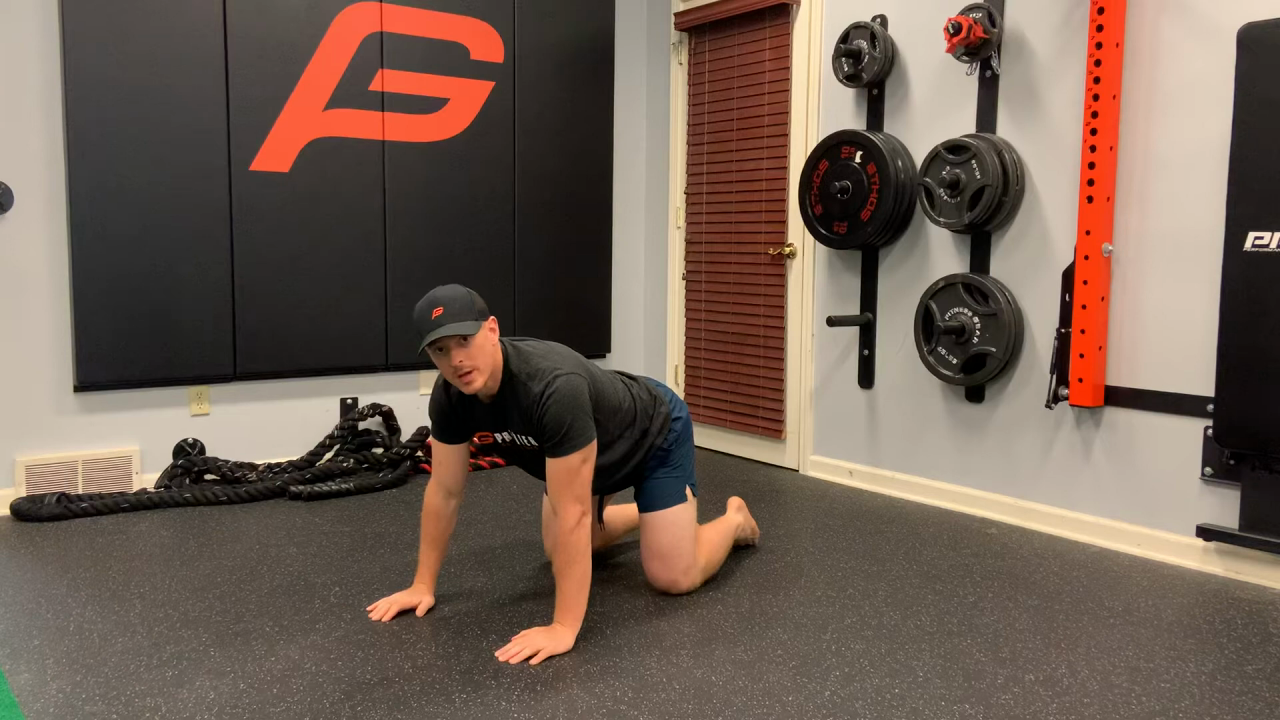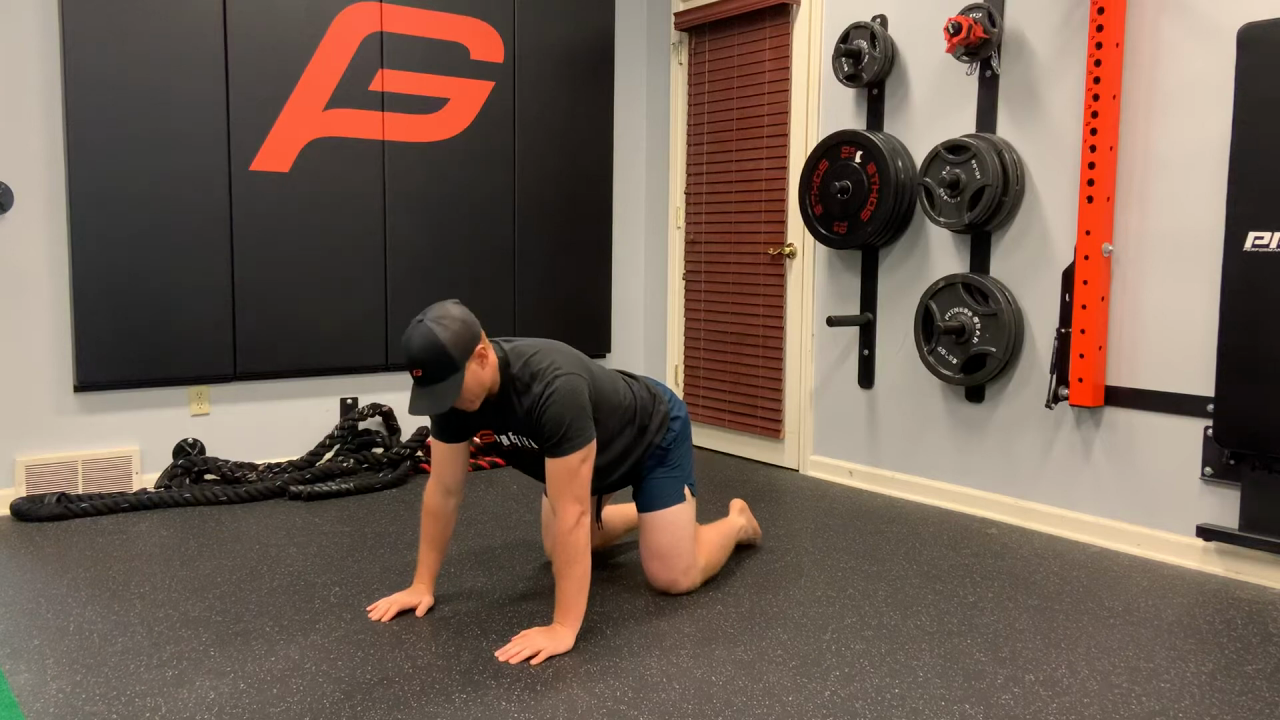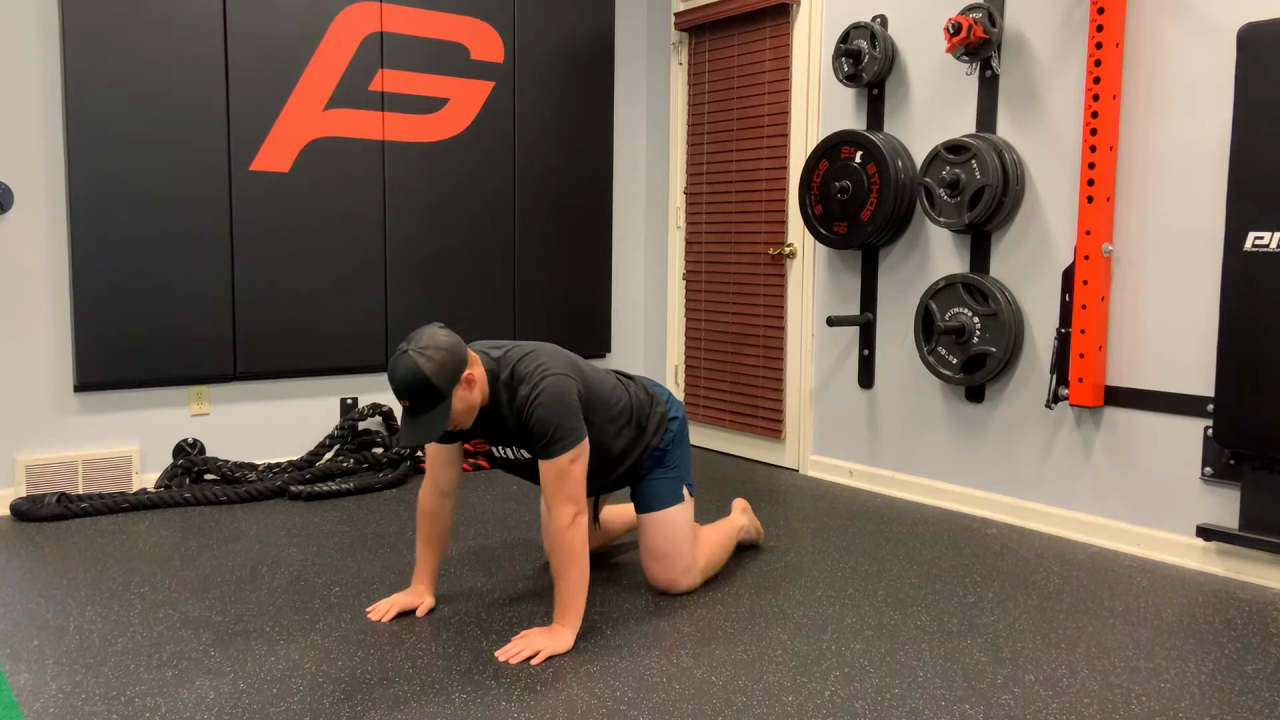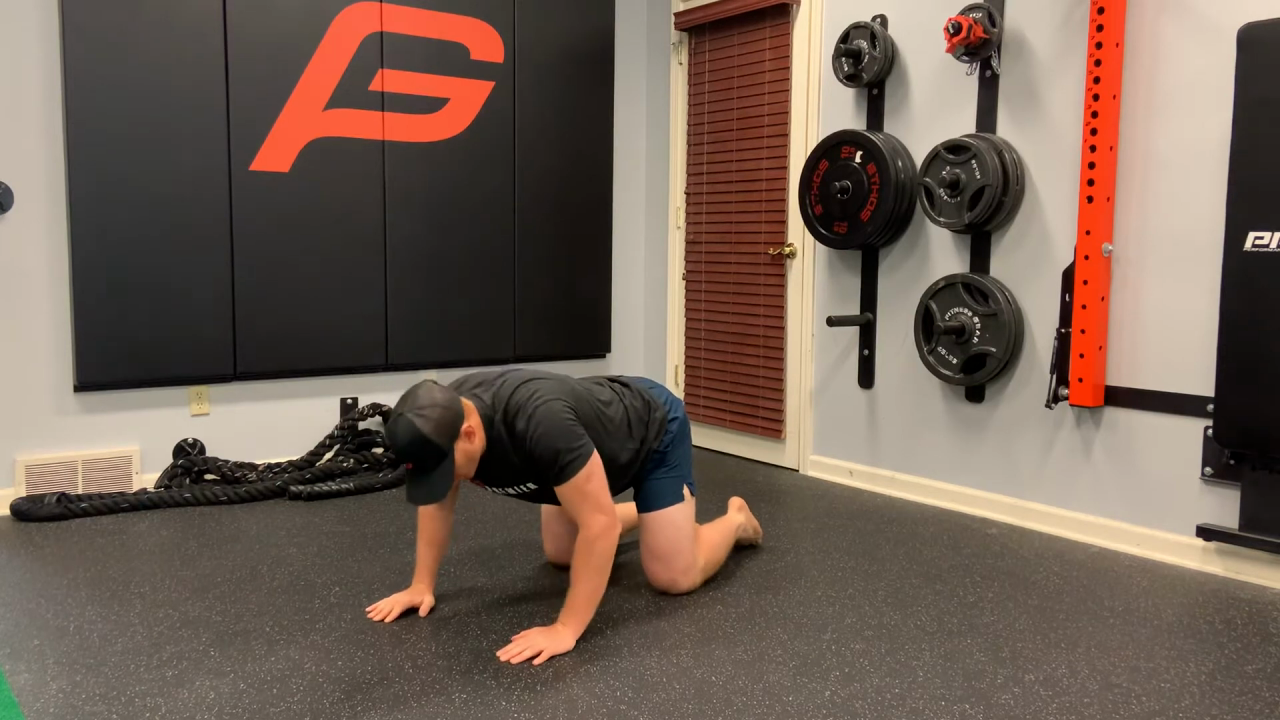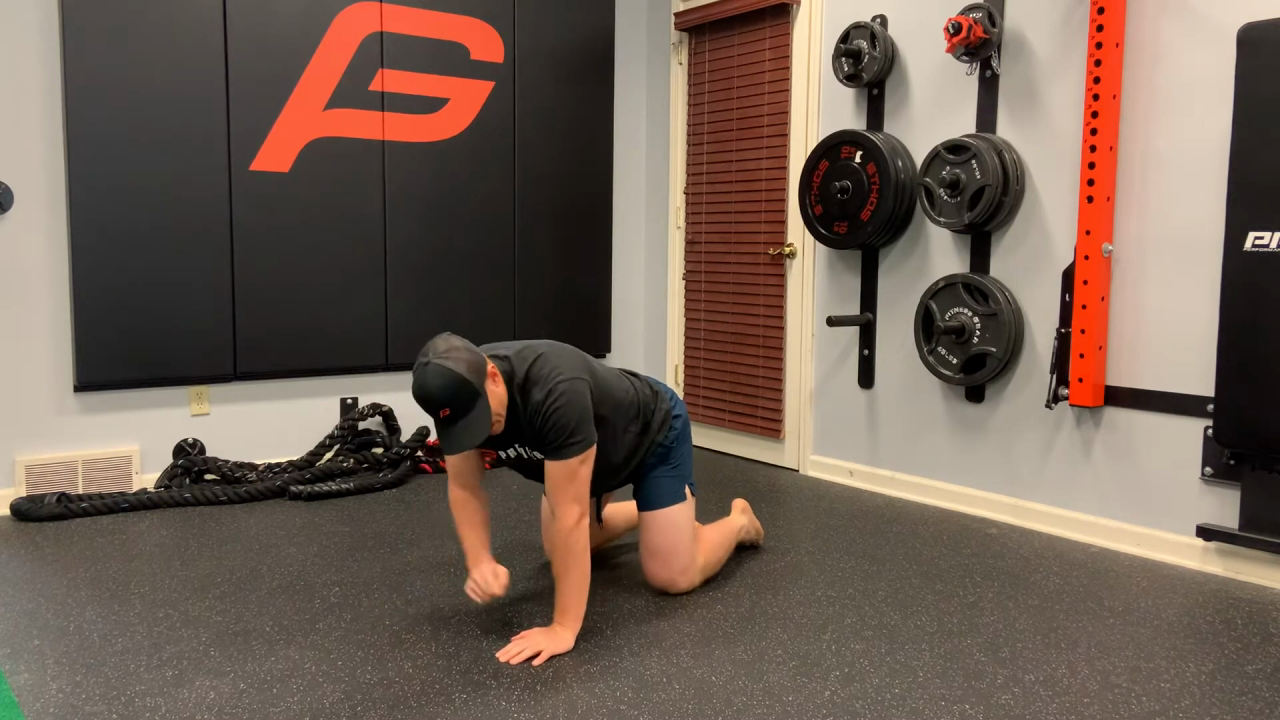
dt=0.7s
person 1, frame 1
left shoulder: (554, 387)
right shoulder: (449, 395)
left elbow: (572, 512)
right elbow: (444, 492)
left wrist: (564, 628)
right wrist: (423, 586)
left hip: (654, 433)
right hip: (599, 442)
left knee: (673, 578)
right knee: (560, 554)
left ankle: (735, 520)
right ankle: (643, 513)
person 1, frame 2
left shoulder: (554, 387)
right shoulder: (454, 389)
left elbow: (571, 512)
right elbow: (444, 491)
left wrist: (564, 628)
right wrist: (422, 585)
left hip: (655, 432)
right hip: (596, 448)
left knee: (673, 578)
right knee: (560, 552)
left ankle: (736, 522)
right ankle: (643, 512)
person 1, frame 3
left shoulder: (544, 392)
right shoulder: (445, 388)
left elbow: (568, 512)
right elbow: (437, 493)
left wrist: (564, 628)
right wrist: (422, 586)
left hip: (653, 432)
right hip: (595, 447)
left knee: (673, 577)
right knee: (559, 554)
left ankle: (738, 522)
right ankle: (641, 514)
person 1, frame 4
left shoulder: (540, 422)
right shoulder: (444, 420)
left elbow: (601, 522)
right elbow: (439, 503)
left wrist: (566, 629)
right wrist: (422, 585)
left hip: (654, 430)
right hip: (601, 435)
left knee: (673, 577)
right knee: (560, 555)
left ankle: (735, 520)
right ankle: (642, 512)
person 1, frame 5
left shoulder: (556, 391)
right shoulder: (458, 393)
left elbow: (569, 513)
right elbow: (466, 487)
left wrist: (564, 629)
right wrist: (480, 562)
left hip: (655, 431)
right hip: (596, 443)
left knee: (673, 576)
right knee: (559, 553)
left ankle: (739, 522)
right ankle: (643, 512)
